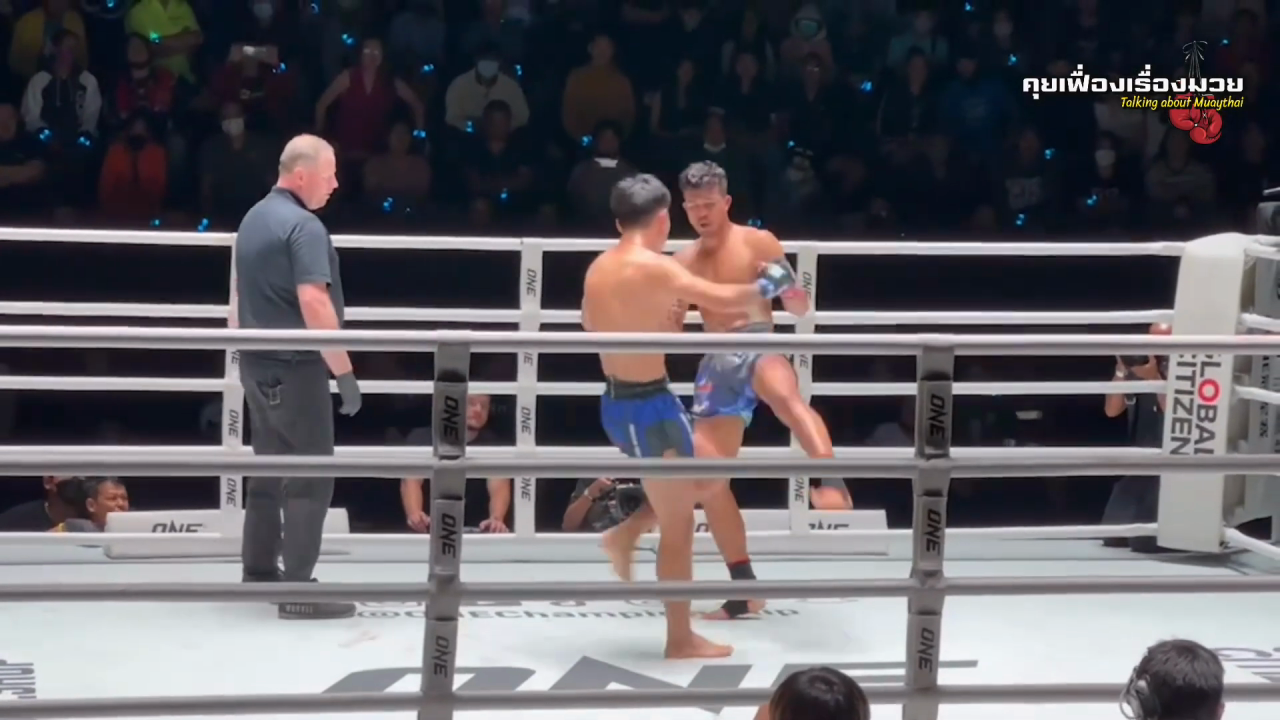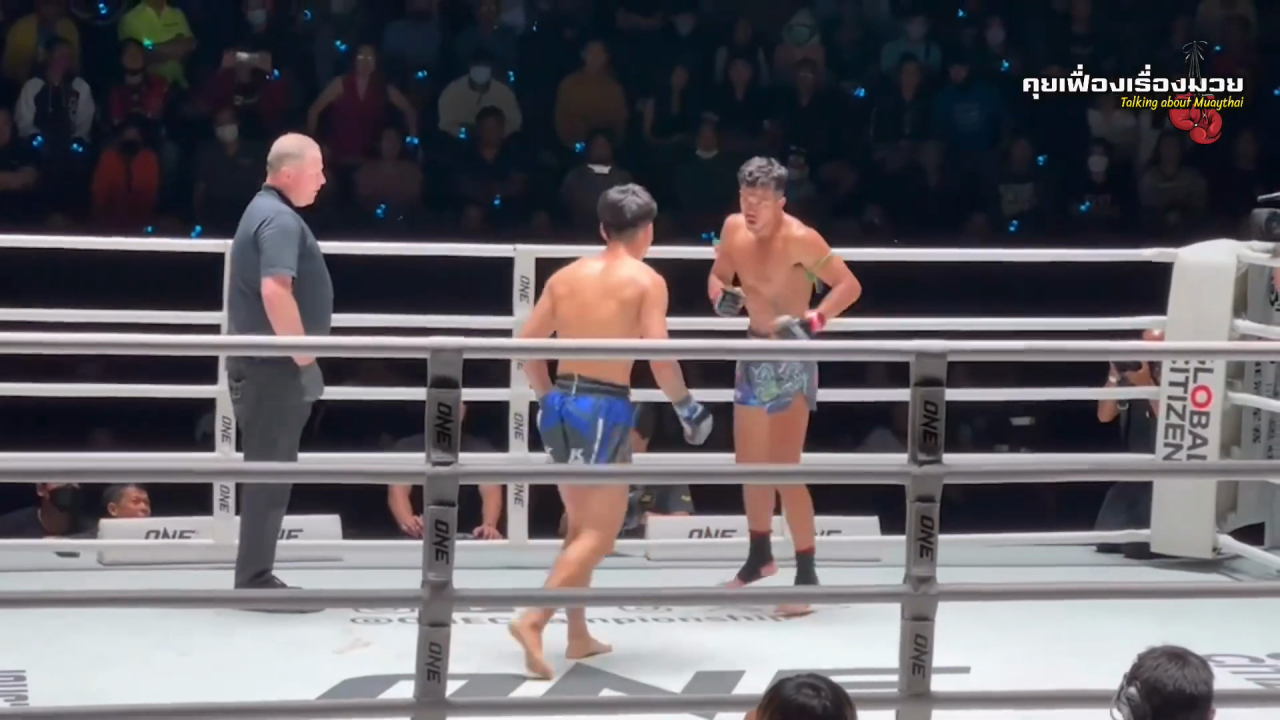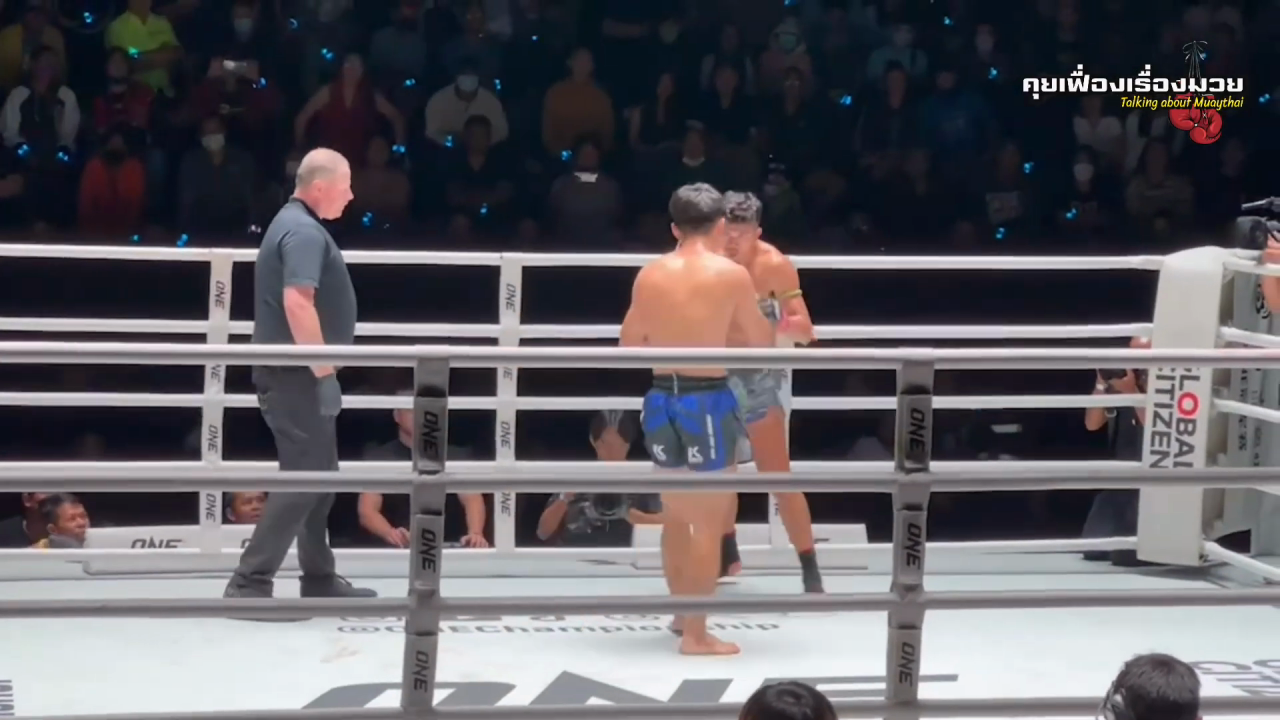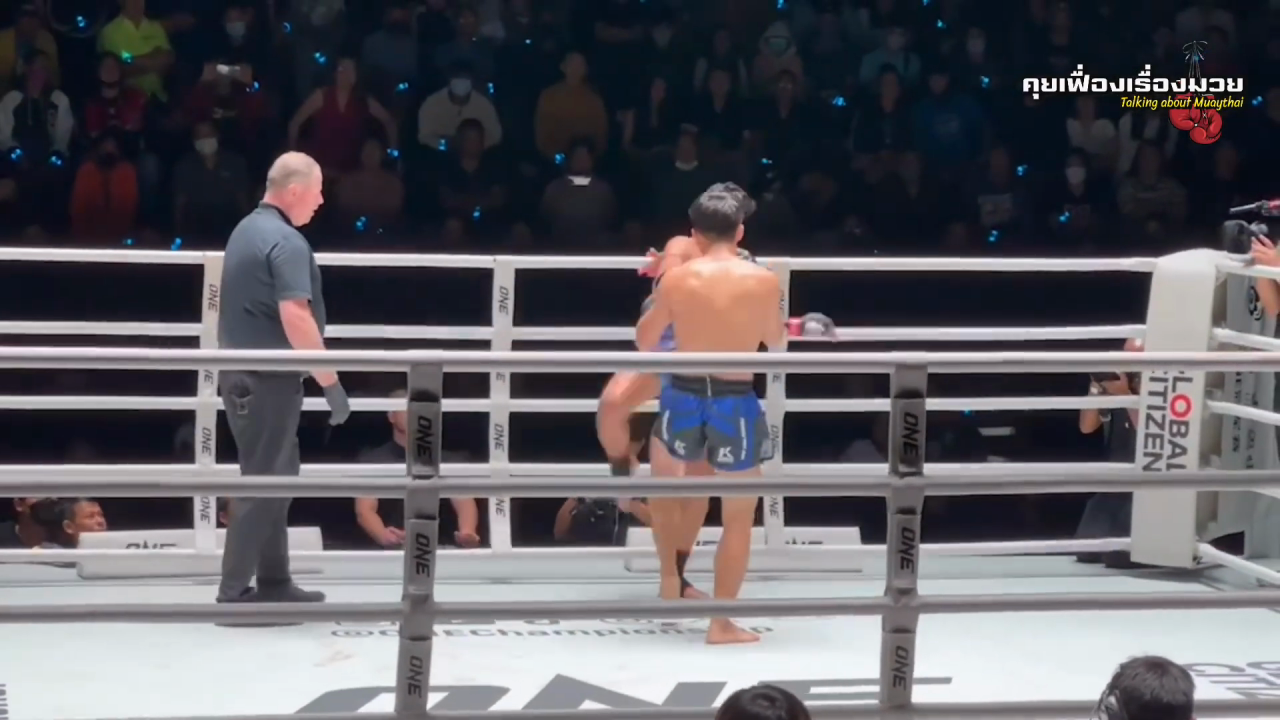
dt=0.7s
person 1, frame 1
left shoulder: (596, 272)
right shoulder: (651, 267)
right elbow: (709, 295)
right wrist: (766, 285)
left hip: (618, 401)
right hip: (645, 407)
left knee: (700, 482)
right knee: (678, 522)
left ankle: (625, 540)
right ankle: (681, 638)
person 1, frame 2
left shoulder: (566, 275)
right shoulder: (647, 281)
left elbow: (527, 344)
right elbow: (660, 358)
right wrist: (686, 406)
left hip: (560, 402)
right hip: (605, 408)
left knee: (585, 522)
right knee: (599, 533)
left ankle: (577, 634)
right ankle: (532, 621)
person 1, frame 3
left shoulder: (648, 275)
right shoulder: (731, 274)
left elbow: (628, 342)
right elbow: (763, 343)
right wrist: (747, 311)
left hip: (660, 399)
right hip: (707, 401)
left knee: (676, 518)
right knee: (708, 523)
left ankle: (682, 617)
right ankle: (696, 633)
person 1, frame 4
left shoulder: (677, 277)
right shoulder: (764, 280)
left elbow: (645, 340)
right elbow: (775, 343)
left hip: (683, 395)
right hip: (734, 403)
right knee: (738, 517)
left ankle: (669, 577)
right ankle: (721, 622)
person 2, frame 1
left shoulder: (255, 217)
right shoulder: (304, 226)
right elbow: (314, 302)
right wrist: (344, 371)
left hip: (258, 362)
right hip: (295, 366)
left knee: (270, 469)
right knee: (310, 476)
left ankle: (260, 574)
right ankle: (298, 588)
person 2, frame 2
left shoulder: (264, 211)
right shoulder: (280, 220)
right elbow: (275, 292)
right wrist: (306, 360)
left hip: (262, 360)
right hip: (272, 364)
left knee: (267, 467)
right knee: (270, 469)
left ankle: (254, 573)
right ankle: (253, 580)
person 2, frame 3
left shoulder: (294, 223)
right shoulder: (304, 231)
right elbow: (297, 304)
left wrist: (321, 370)
right wrist: (325, 372)
left hip: (296, 371)
right hip: (295, 373)
left knee: (318, 474)
right knee: (306, 475)
left ankle: (319, 578)
right ankle: (250, 579)
person 2, frame 4
left shoulder: (247, 229)
right shoulder: (286, 241)
right elbow: (295, 318)
right wrist: (330, 382)
left hip: (244, 373)
right hip: (268, 378)
left knee: (272, 477)
right knee: (263, 483)
left ankle: (273, 581)
right ankle: (235, 593)
person 3, frame 1
left shoulder: (758, 243)
right shoulder: (683, 261)
left elbow: (803, 309)
left wrist: (789, 291)
left hip: (760, 352)
right hip: (715, 368)
left knee: (786, 397)
left ankle: (830, 475)
person 3, frame 2
left shoulder: (800, 239)
right shoulder: (733, 228)
left elbow: (850, 286)
right elbow: (717, 277)
left wrist: (811, 321)
right wrist: (721, 296)
left hip: (789, 359)
right hip: (752, 353)
left knee: (783, 469)
right knee: (748, 464)
left ankle: (807, 575)
right ankle: (759, 557)
person 3, frame 3
left shoulder: (776, 266)
left elbow: (806, 333)
left wrist: (779, 319)
left hip: (759, 372)
left knee: (777, 475)
left ankle: (811, 572)
right ankle: (727, 554)
person 3, frame 4
right shoulder: (681, 247)
right elbow: (669, 277)
right hip: (666, 346)
left knee: (701, 474)
right knee: (612, 404)
left ankle: (675, 573)
right ankle: (622, 469)
person 4, frame 1
right shoulder: (1137, 372)
right elbow: (1112, 410)
left wrist: (1155, 378)
right wrist: (1121, 371)
left knee: (1145, 541)
right knee: (1113, 536)
person 4, frame 2
right shoulder: (1130, 379)
right elbow: (1104, 416)
left wrist: (1147, 384)
right wrist: (1114, 376)
left knee: (1138, 548)
right knee: (1105, 542)
person 4, frame 3
right shoulder: (1117, 384)
right elbow: (1092, 424)
left wrist: (1133, 392)
right wrist: (1101, 384)
left knee: (1125, 555)
right knee: (1093, 549)
person 4, frame 4
right shoulder: (1112, 385)
right elbow: (1086, 427)
left wrist: (1126, 395)
right wrist: (1095, 387)
left knee: (1117, 557)
right knee: (1086, 553)
